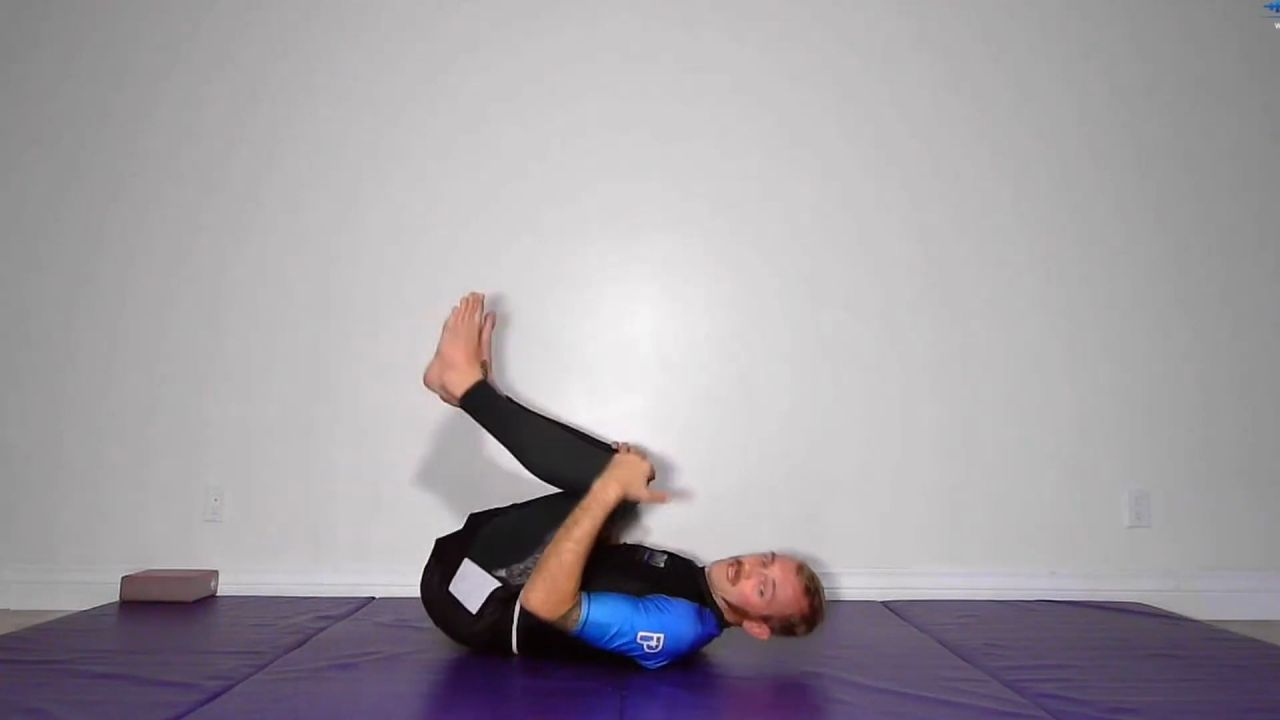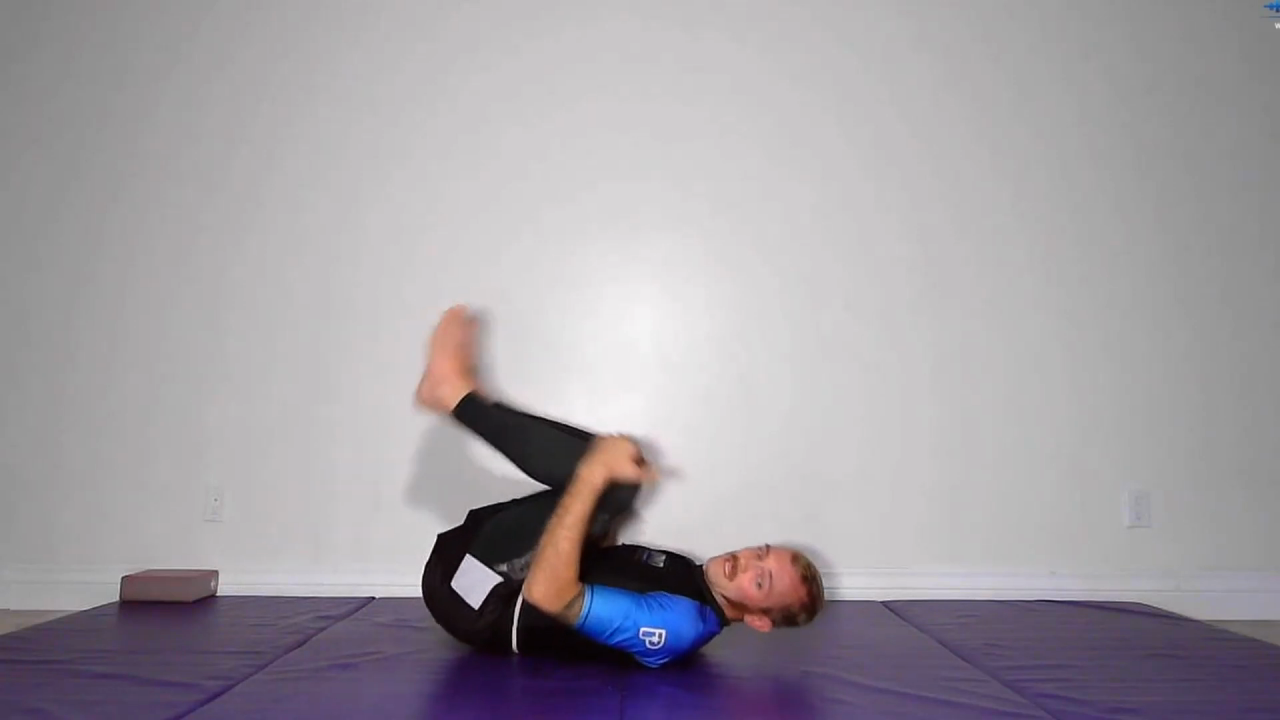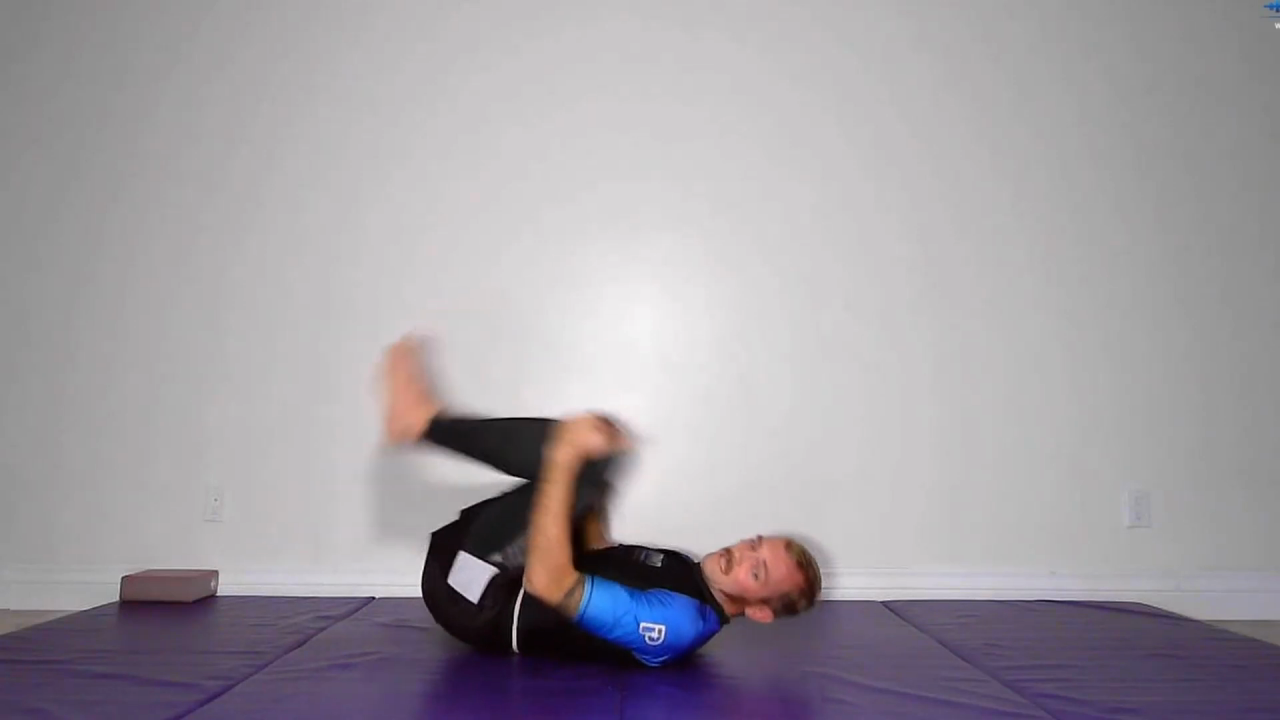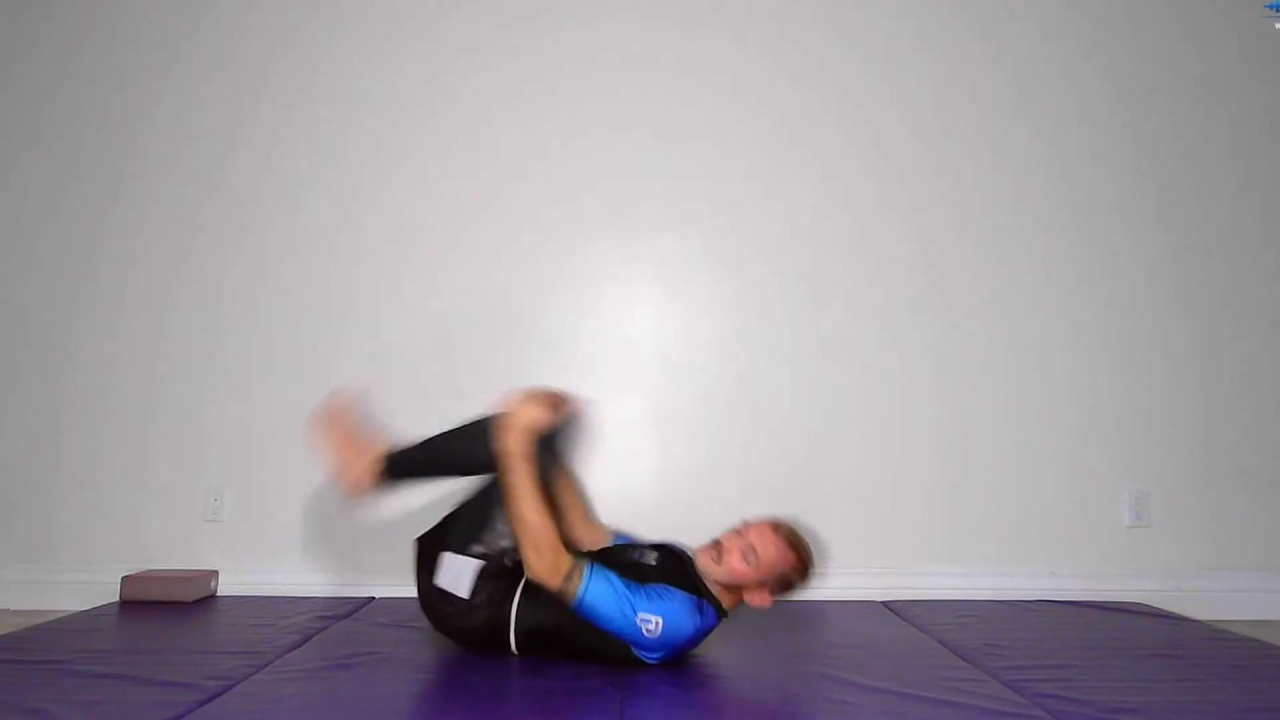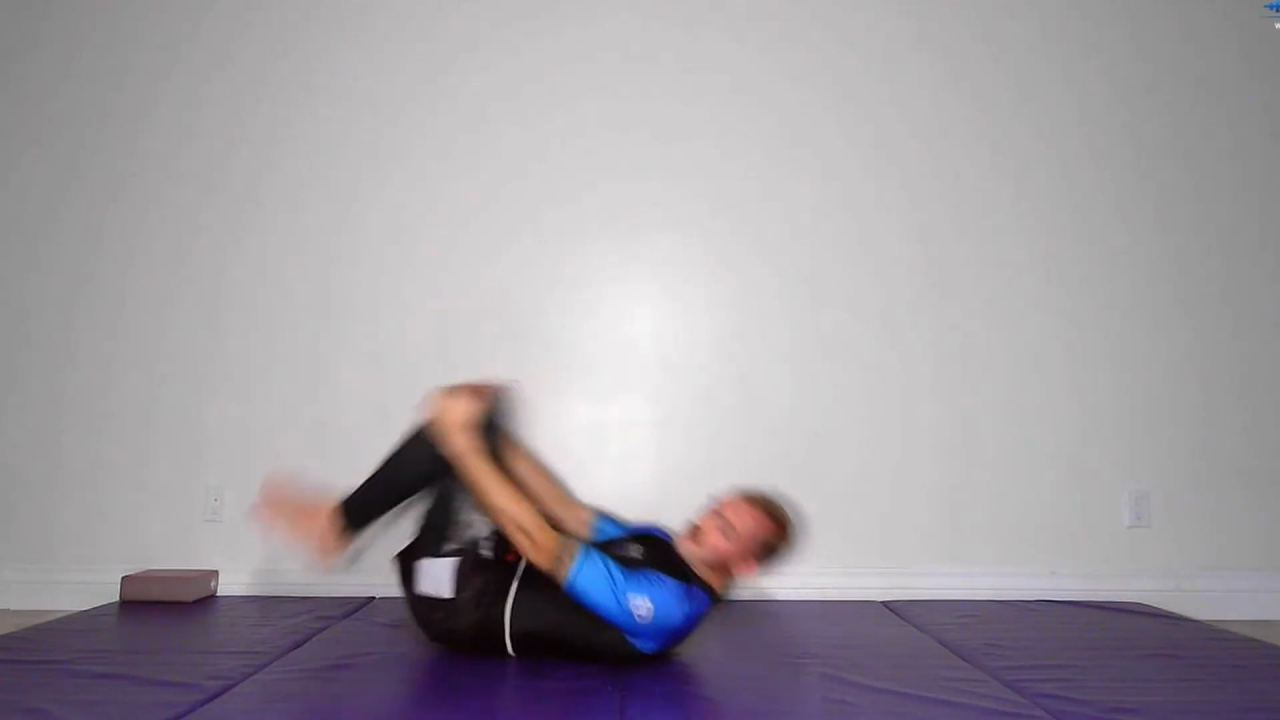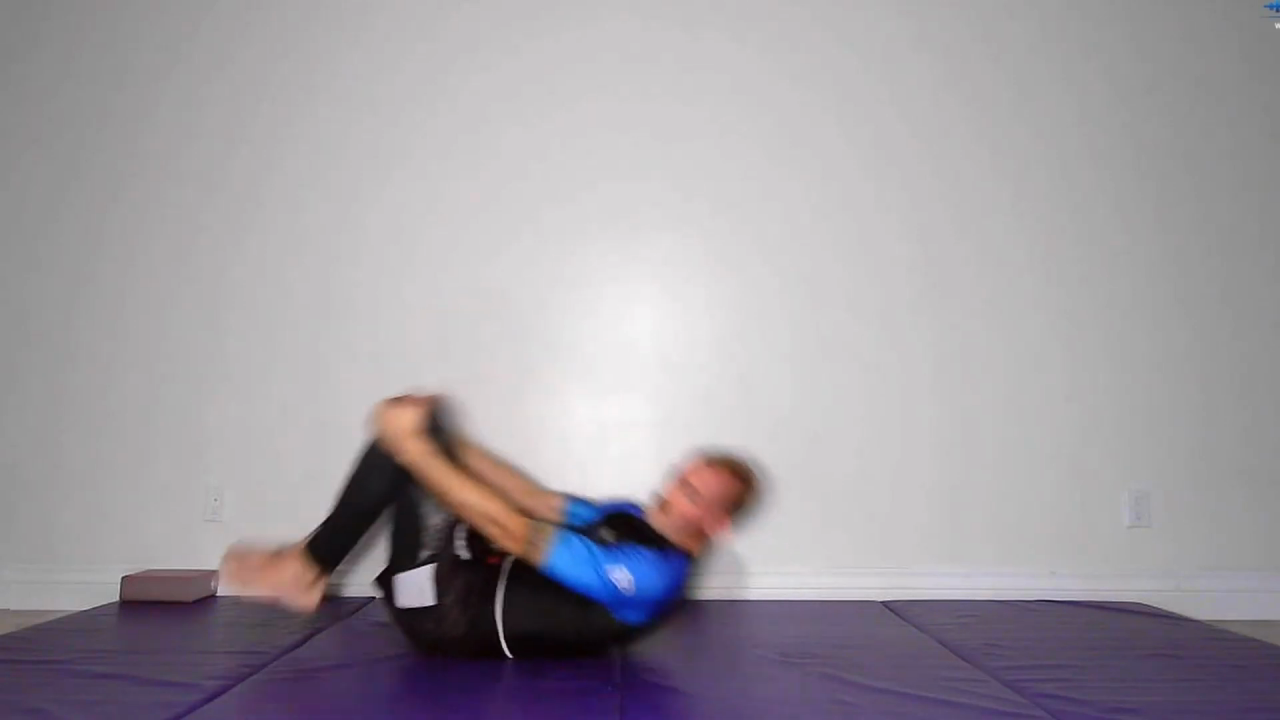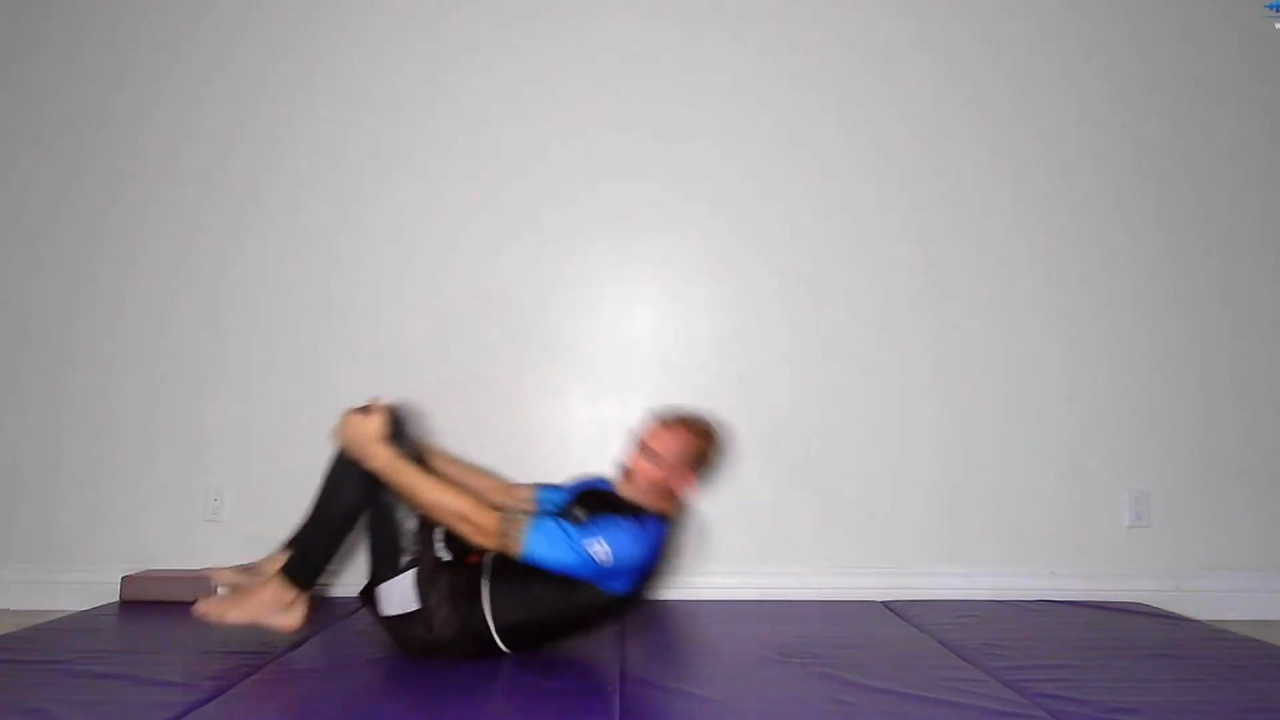
dt=0.1s
person 1, frame 1
left shoulder: (674, 629)
right shoulder: (687, 577)
left elbow: (543, 601)
right elbow: (602, 552)
left wrist: (609, 492)
right wrist: (613, 490)
left hip: (471, 604)
right hip: (491, 585)
left ankle: (465, 385)
right ankle: (474, 390)
person 1, frame 2
left shoulder: (677, 628)
right shoulder: (687, 576)
left elbow: (545, 594)
right elbow: (599, 555)
left wrist: (591, 477)
right wrist: (605, 473)
left hip: (473, 603)
left knee: (602, 482)
left ankle: (458, 396)
right ankle: (466, 400)
person 1, frame 3
left shoulder: (675, 622)
right shoulder: (685, 575)
left elbow: (547, 585)
right elbow: (593, 552)
left wrist: (562, 459)
right wrist: (579, 454)
left hip: (474, 599)
right hip: (496, 579)
left knee: (575, 461)
right knee: (587, 459)
left ankle: (424, 421)
right ankle: (432, 420)
person 1, frame 4
left shoulder: (671, 620)
right shoulder: (679, 566)
left elbow: (548, 567)
right elbow: (589, 537)
left wrist: (517, 444)
right wrist: (536, 437)
left hip: (471, 603)
right hip: (500, 588)
left knee: (518, 445)
right knee: (536, 438)
left ankle: (374, 468)
right ankle: (379, 465)
person 1, frame 5
left shoulder: (665, 606)
right shoulder: (657, 544)
left elbow: (540, 545)
right elbow: (572, 514)
left wrist: (458, 439)
right wrist: (491, 434)
left hip: (467, 607)
right hip: (501, 583)
left knee: (455, 437)
right knee: (472, 435)
left ankle: (336, 521)
right ankle: (341, 518)
person 1, frame 6
left shoulder: (648, 574)
right shoulder: (634, 521)
left elbow: (509, 533)
right elbow: (540, 502)
left wrist: (410, 444)
right wrist: (445, 441)
left hip: (447, 614)
right hip: (476, 582)
left knee: (405, 441)
right knee: (420, 436)
left ankle: (304, 567)
right ankle: (308, 564)
person 1, frame 7
left shoulder: (628, 541)
right shoulder: (605, 495)
left elbow: (485, 529)
right elbow: (509, 495)
left wrist: (376, 454)
right wrist: (410, 451)
left hip: (449, 619)
right hip: (473, 585)
left knee: (368, 440)
right knee: (383, 435)
left ankle: (283, 588)
right ankle: (284, 570)
